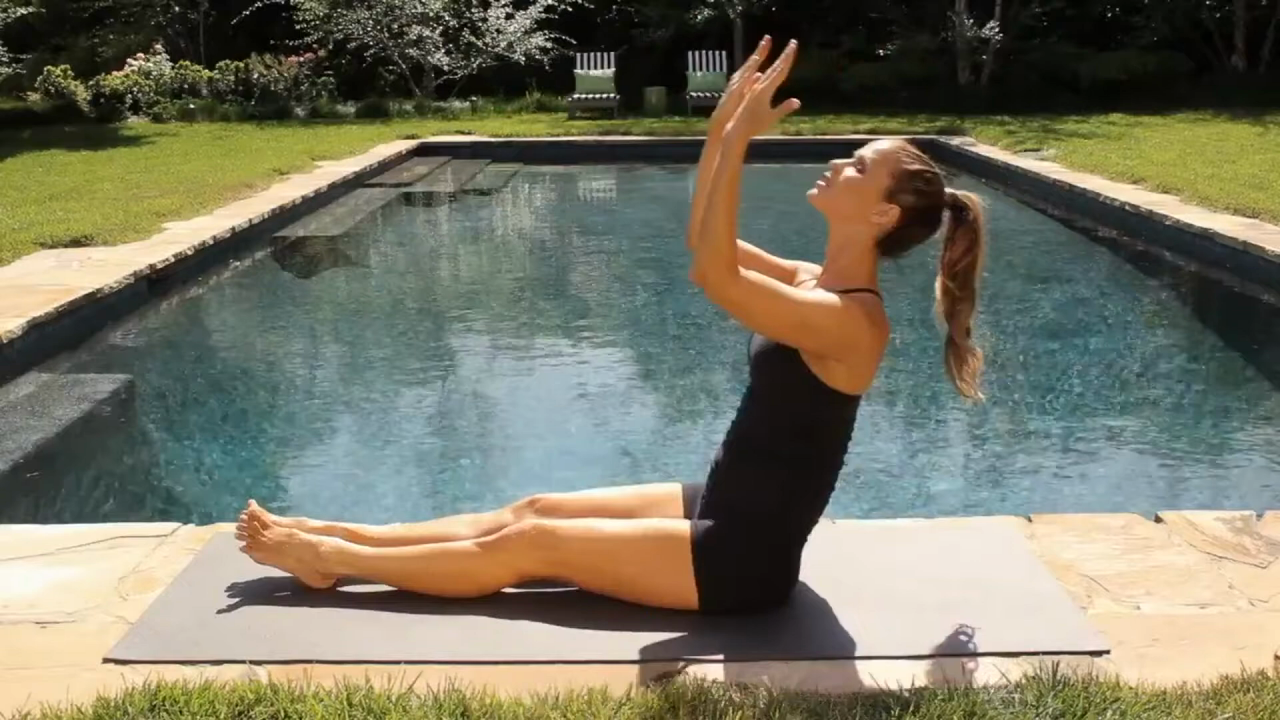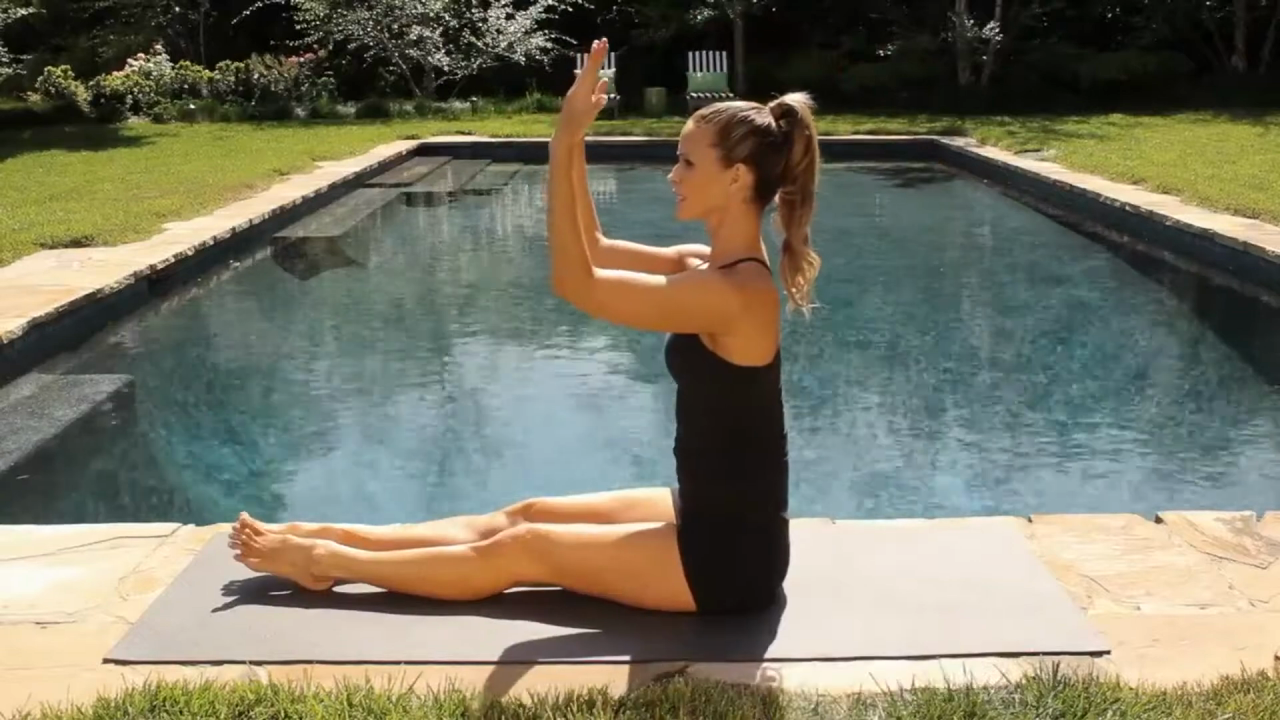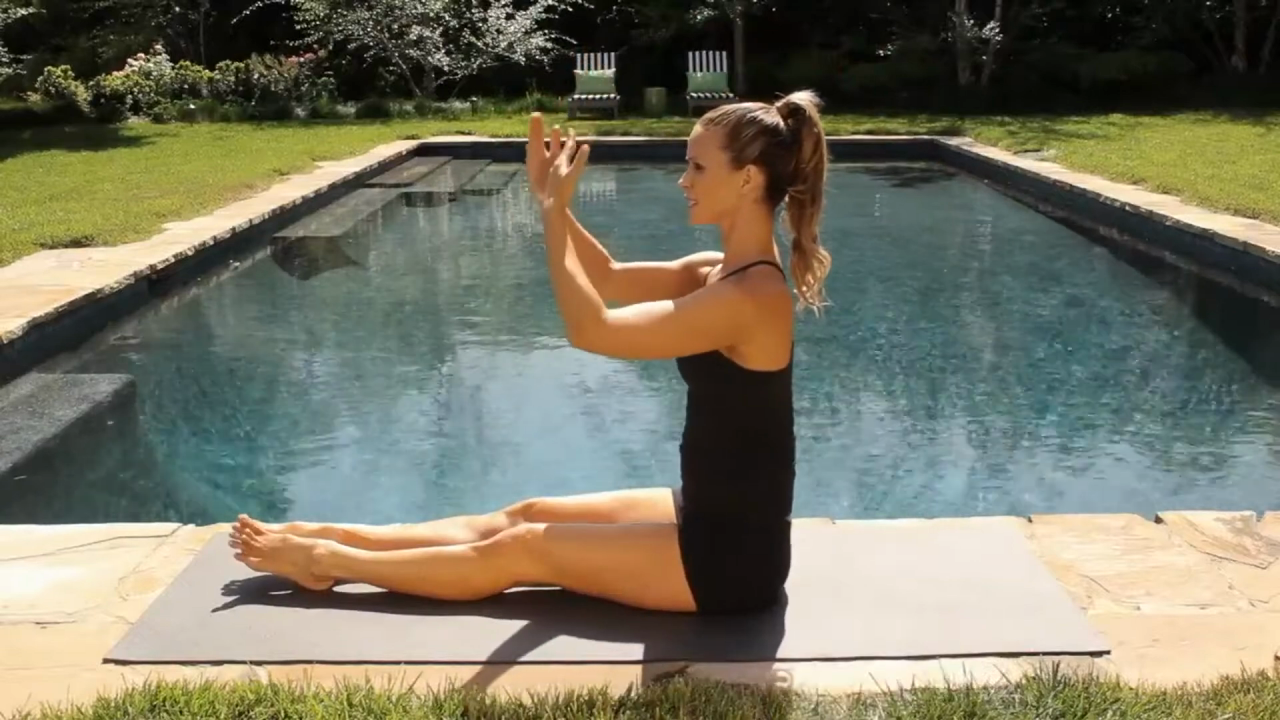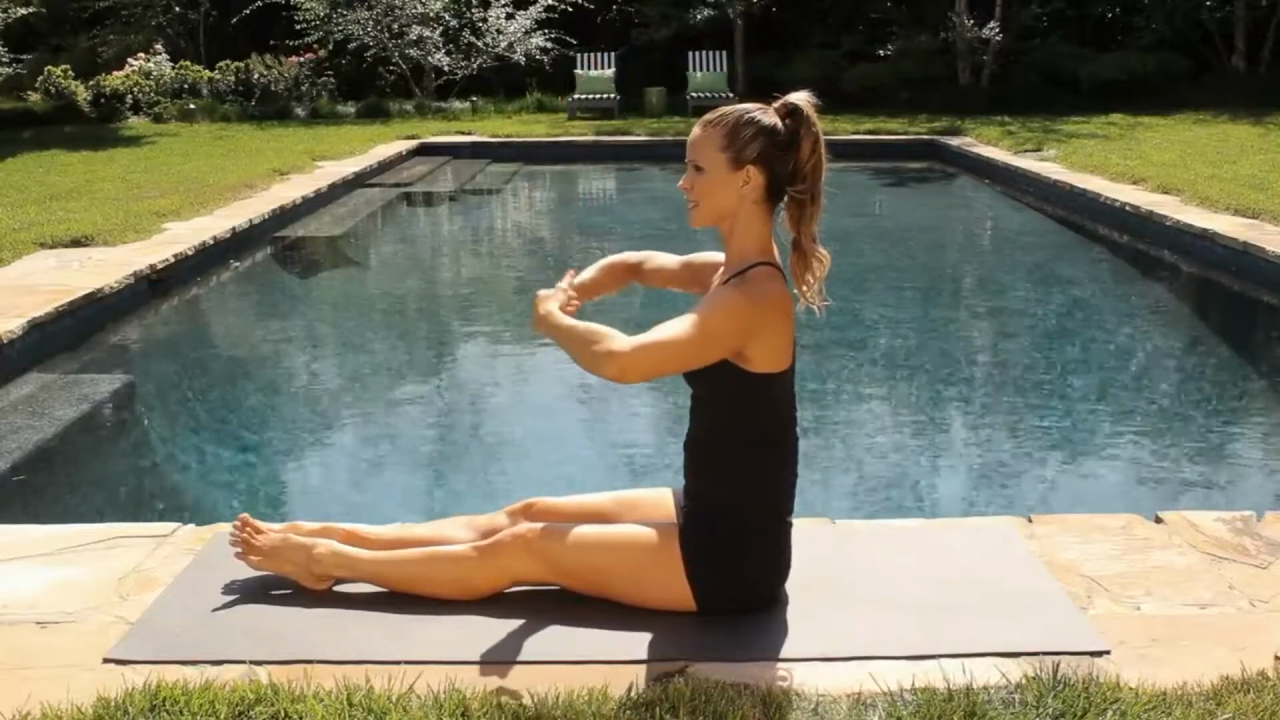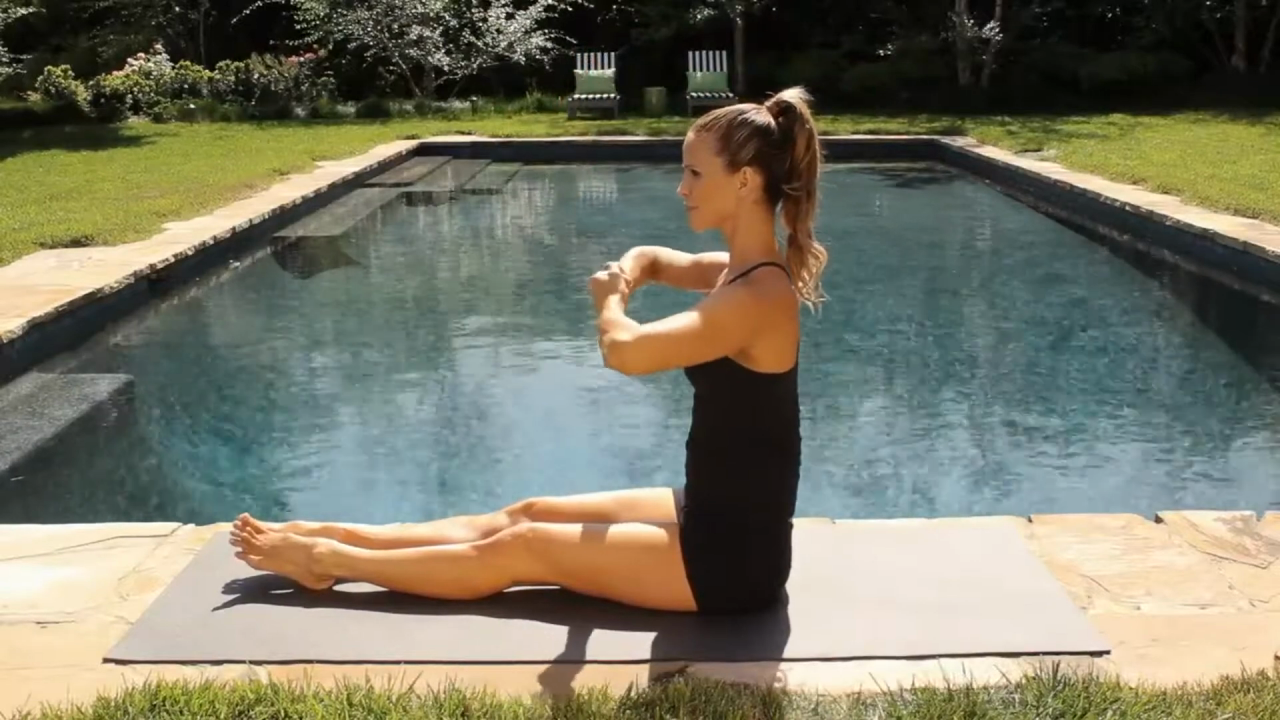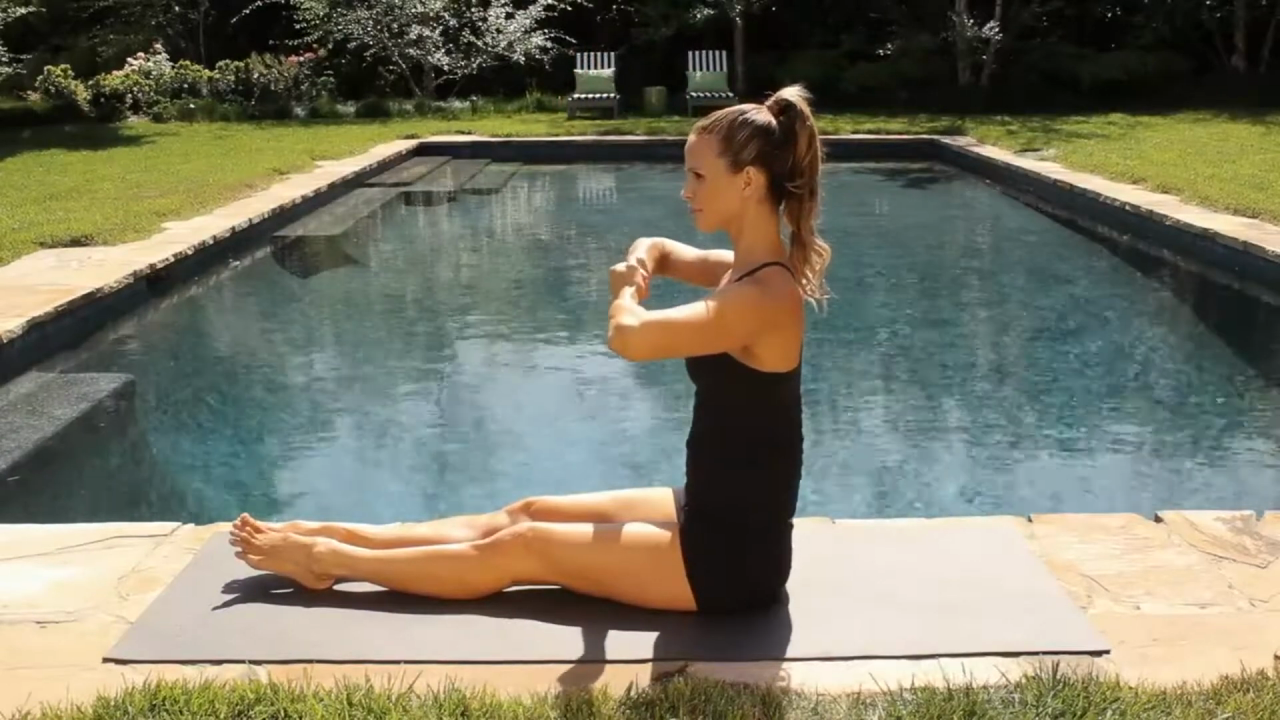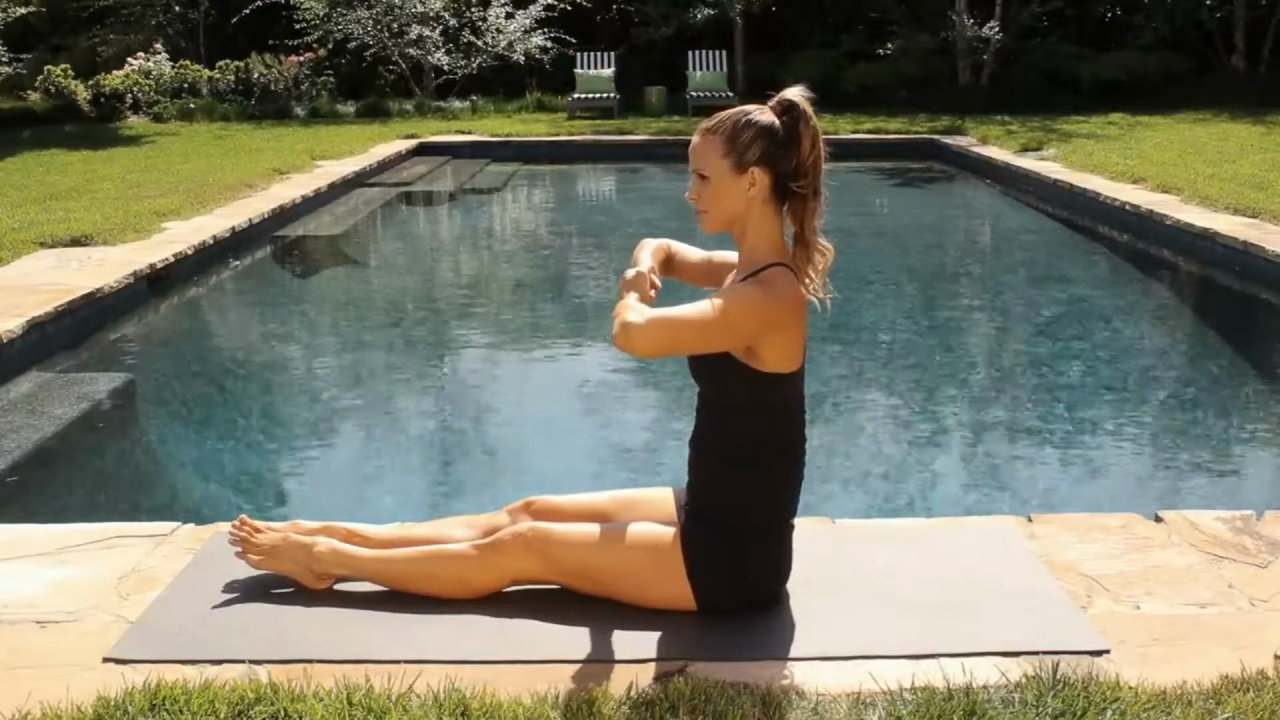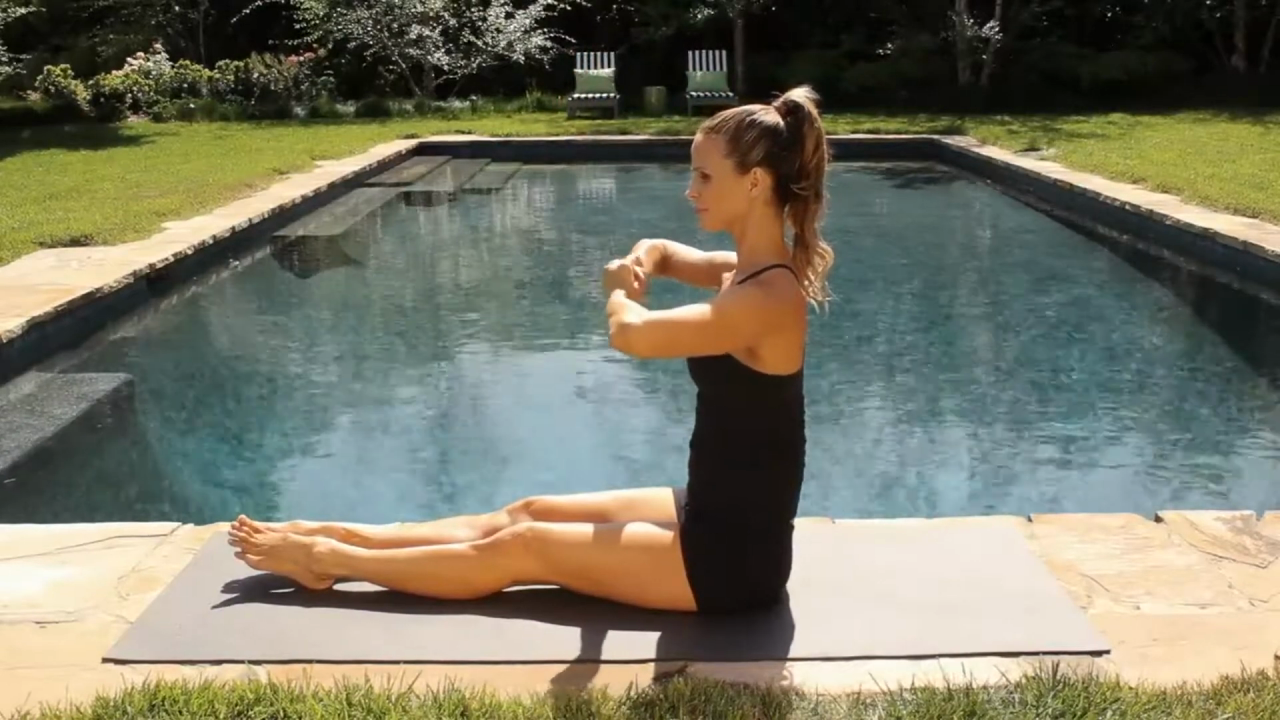
dt=0.7s
person 1, frame 1
left shoulder: (846, 322)
right shoulder: (816, 282)
left elbow: (710, 270)
right elbow: (710, 249)
left wrist: (735, 137)
right wrist: (724, 126)
left hip: (742, 558)
right hip: (720, 510)
left knee: (528, 545)
right knee: (535, 512)
left ankle: (325, 559)
right ankle: (331, 540)
person 1, frame 2
left shoulder: (733, 293)
right shoulder: (712, 266)
left elbow: (576, 282)
right elbow: (595, 250)
left wrist: (565, 145)
right wrist: (570, 143)
left hip: (729, 552)
right hip: (709, 519)
left knee: (519, 550)
right knee: (525, 517)
left ankle: (326, 563)
right ankle: (329, 537)
person 1, frame 3
left shoulder: (747, 296)
right shoulder: (727, 272)
left elbow: (592, 329)
right elbow: (611, 277)
left wrist: (552, 213)
right wrist: (553, 206)
left hip: (732, 553)
right hip: (710, 516)
left knee: (521, 550)
right knee: (526, 515)
left ankle: (327, 562)
right ankle: (332, 536)
person 1, frame 4
left shoulder: (752, 297)
right shoulder: (733, 271)
left elbow: (619, 360)
right elbow: (638, 264)
left wrist: (551, 319)
right wrist: (573, 290)
left hip: (732, 554)
right hip: (713, 516)
left knee: (522, 549)
right knee: (528, 515)
left ankle: (327, 561)
right ankle: (338, 537)
person 1, frame 5
left shoulder: (757, 295)
right shoulder: (740, 271)
left elbow: (625, 351)
right elbow: (648, 259)
left wrist: (609, 301)
right wrist: (620, 277)
left hip: (734, 554)
right hip: (713, 516)
left knee: (522, 548)
right knee: (527, 514)
left ankle: (329, 561)
right ankle: (339, 536)
person 1, frame 6
left shoulder: (763, 295)
right shoulder: (747, 270)
left elbow: (628, 336)
right elbow: (655, 249)
left wrist: (625, 291)
right wrist: (637, 267)
left hip: (733, 554)
right hip: (713, 515)
left knee: (521, 548)
right knee: (528, 513)
left ankle: (329, 560)
right ankle: (340, 536)
person 1, frame 7
left shoulder: (766, 296)
right shoulder: (754, 271)
left elbow: (632, 333)
right elbow: (658, 251)
left wrist: (633, 293)
right wrist: (644, 270)
left hip: (734, 555)
right hip: (714, 514)
left knee: (522, 547)
right knee: (529, 512)
left ankle: (330, 560)
right ankle: (342, 535)
person 1, frame 8
left shoulder: (766, 297)
right shoulder: (752, 270)
left elbow: (629, 333)
right elbow: (657, 252)
left wrist: (619, 291)
right wrist: (635, 266)
left hip: (732, 555)
right hip: (714, 516)
left knee: (520, 548)
right knee: (528, 513)
left ankle: (328, 560)
right ankle: (341, 535)
